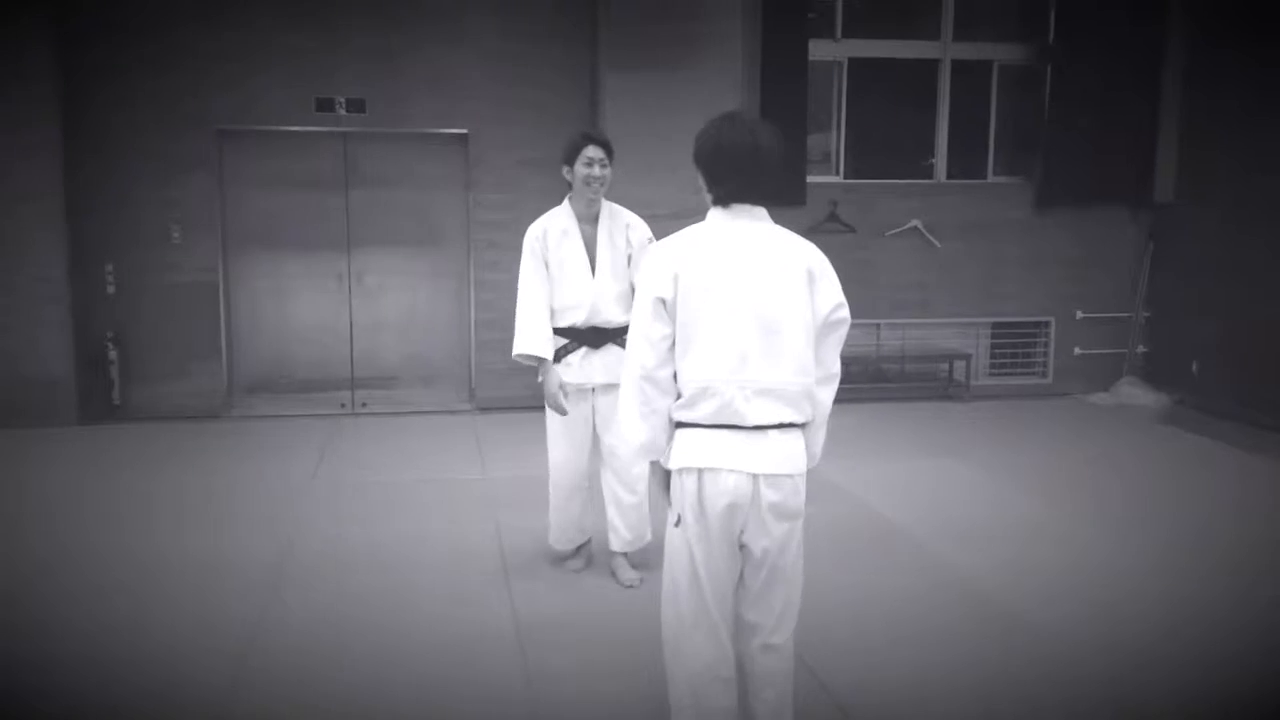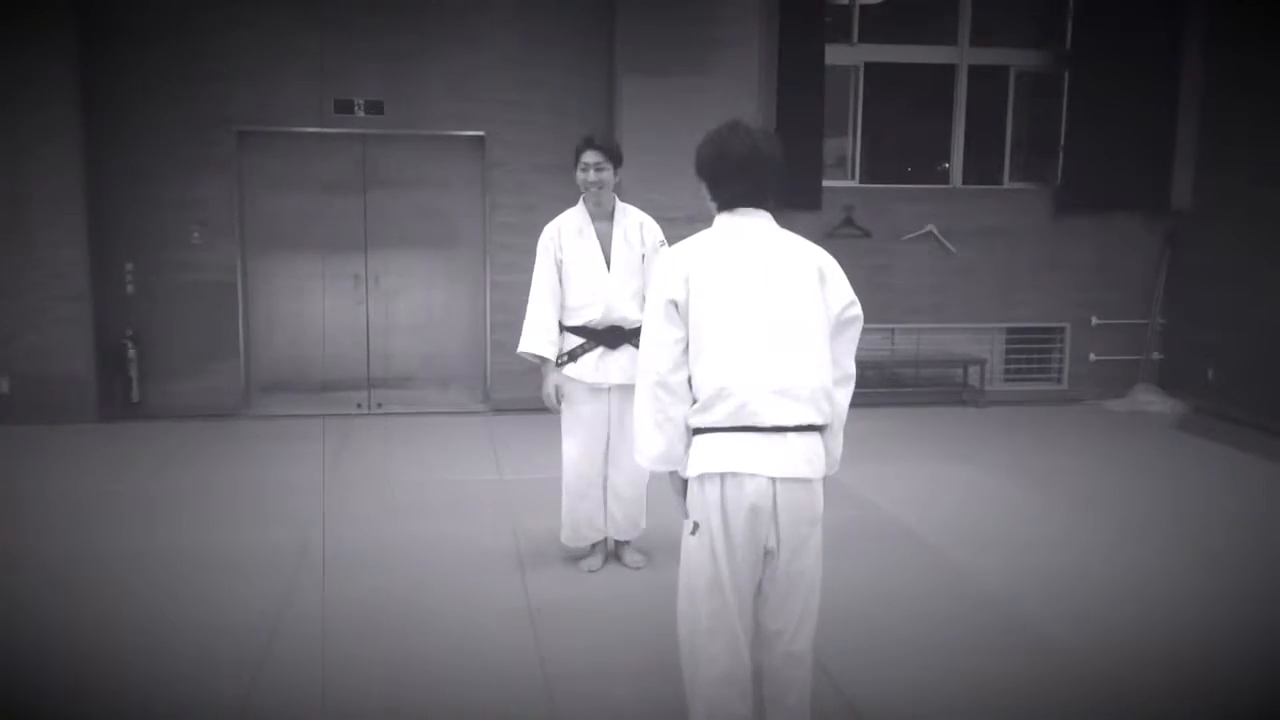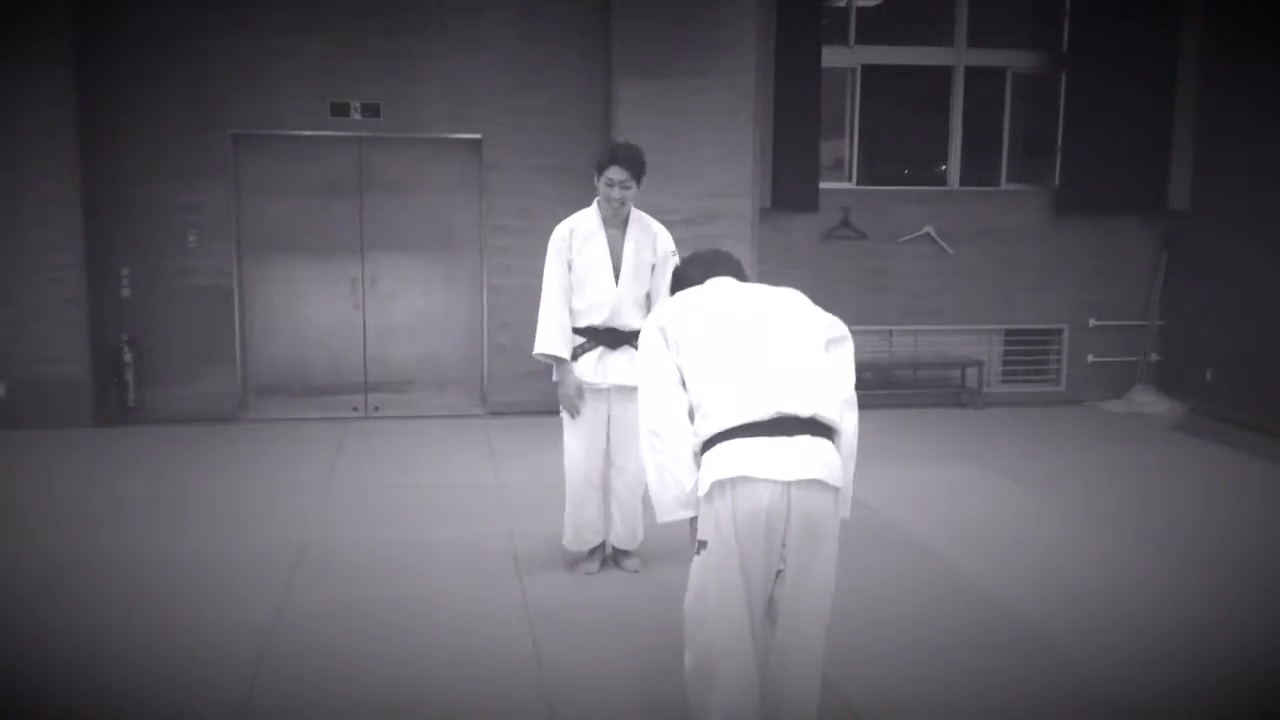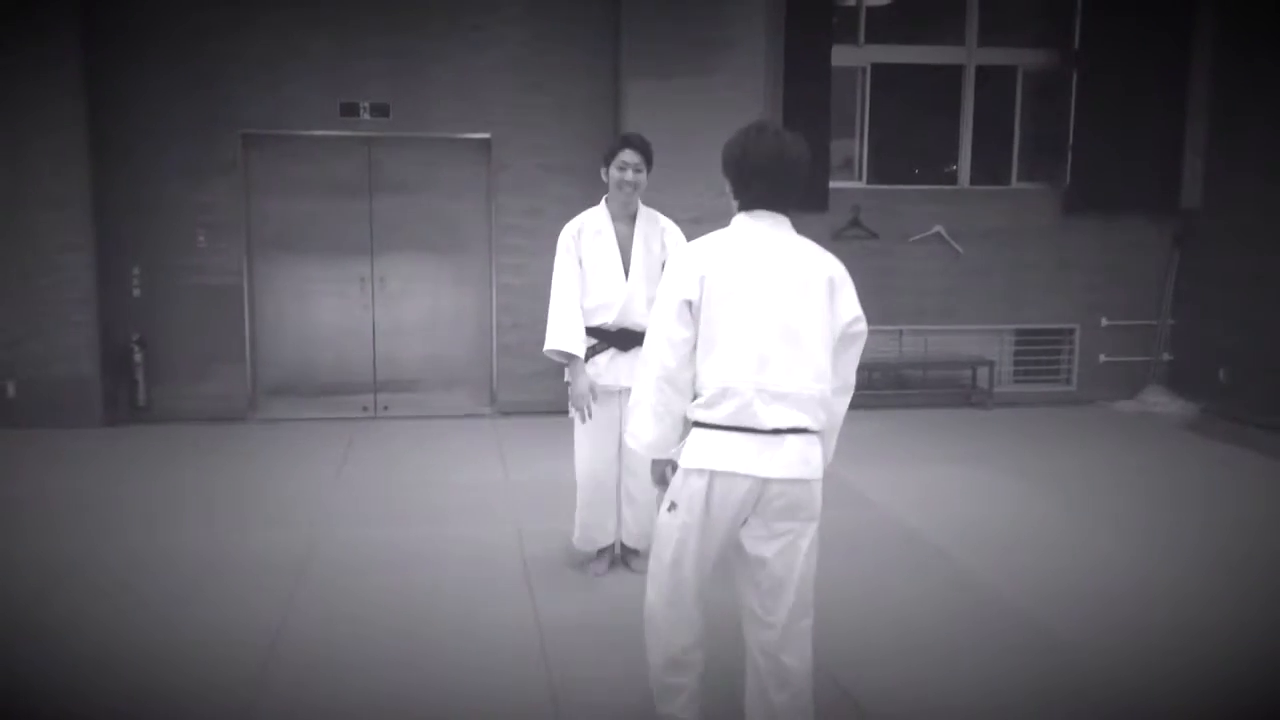
dt=0.7s
person 1, frame 1
left shoulder: (673, 256)
right shoulder: (807, 259)
left elbow: (649, 367)
right elbow: (824, 369)
left wrist: (661, 450)
left hip: (705, 458)
right hip: (781, 461)
left knee: (698, 623)
right knee: (771, 620)
person 1, frame 2
left shoulder: (683, 262)
right shoulder: (816, 262)
left elbow: (663, 375)
right elbow: (840, 371)
left wrist: (676, 462)
left hip: (724, 462)
right hip: (800, 462)
left knee: (715, 628)
right knee: (790, 627)
person 1, frame 3
left shoulder: (670, 314)
right shoulder: (799, 304)
left elbow: (664, 421)
right elbow: (843, 403)
left wrist: (687, 506)
right wrist: (837, 501)
left hip: (737, 470)
right hip: (817, 467)
left knee: (721, 638)
right knee: (799, 634)
person 1, frame 4
left shoulder: (699, 259)
right shoulder: (828, 270)
left elbow: (667, 364)
right elbow: (840, 378)
left wrist: (661, 445)
left hip: (717, 455)
right hip: (794, 463)
left knee: (671, 595)
right knee: (783, 620)
person 2, frame 1
left shoulder: (632, 227)
right shoulder: (542, 232)
right elbow: (534, 303)
right wrist: (545, 370)
left hip: (619, 356)
right hip: (567, 359)
left knee: (627, 459)
right knee: (566, 463)
left ankle: (621, 551)
right ankle: (577, 542)
person 2, frame 2
left shoulder: (644, 228)
right shoulder: (558, 232)
right elbow: (545, 300)
right wrist: (547, 369)
left hip: (632, 356)
right hip: (581, 358)
left knee: (631, 458)
right knee: (582, 460)
left ankle: (624, 537)
right ankle: (593, 540)
person 2, frame 3
left shoulder: (656, 236)
right shoulder: (568, 233)
left elbow: (665, 306)
right elbow: (555, 303)
right wrist: (562, 368)
left hip: (635, 363)
right hip: (583, 359)
left knee: (630, 462)
right knee: (583, 462)
left ankle: (623, 542)
right ankle: (591, 543)
person 2, frame 4
left shoulder: (666, 232)
right shoulder: (577, 231)
right elbow: (566, 301)
right wrist: (576, 368)
right hip: (595, 360)
left knee: (642, 462)
right knee: (596, 462)
left ankle: (632, 542)
right ankle: (602, 543)
